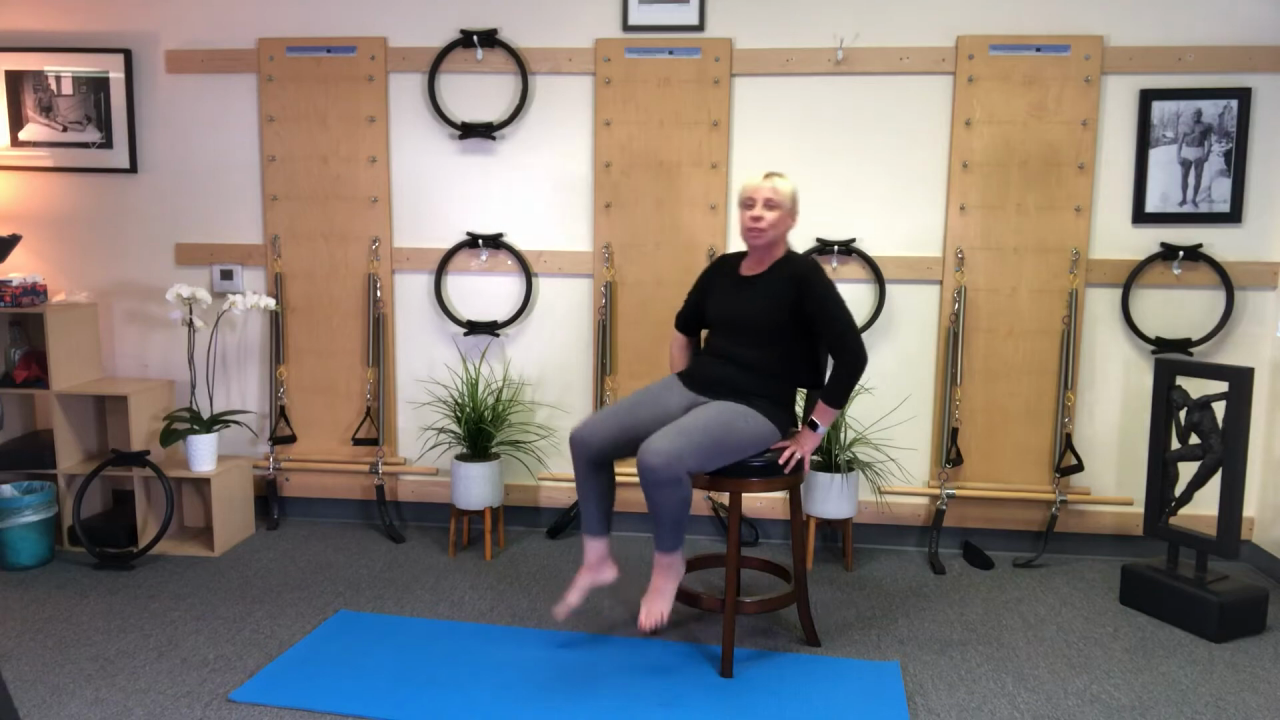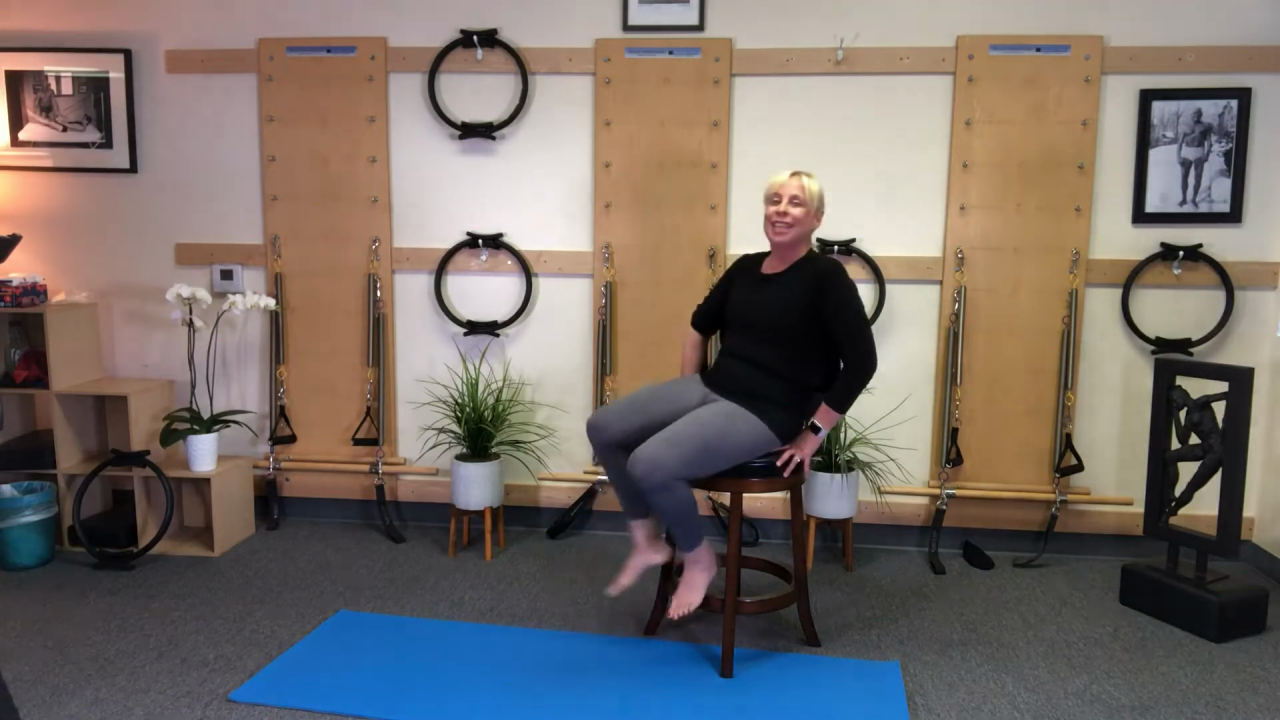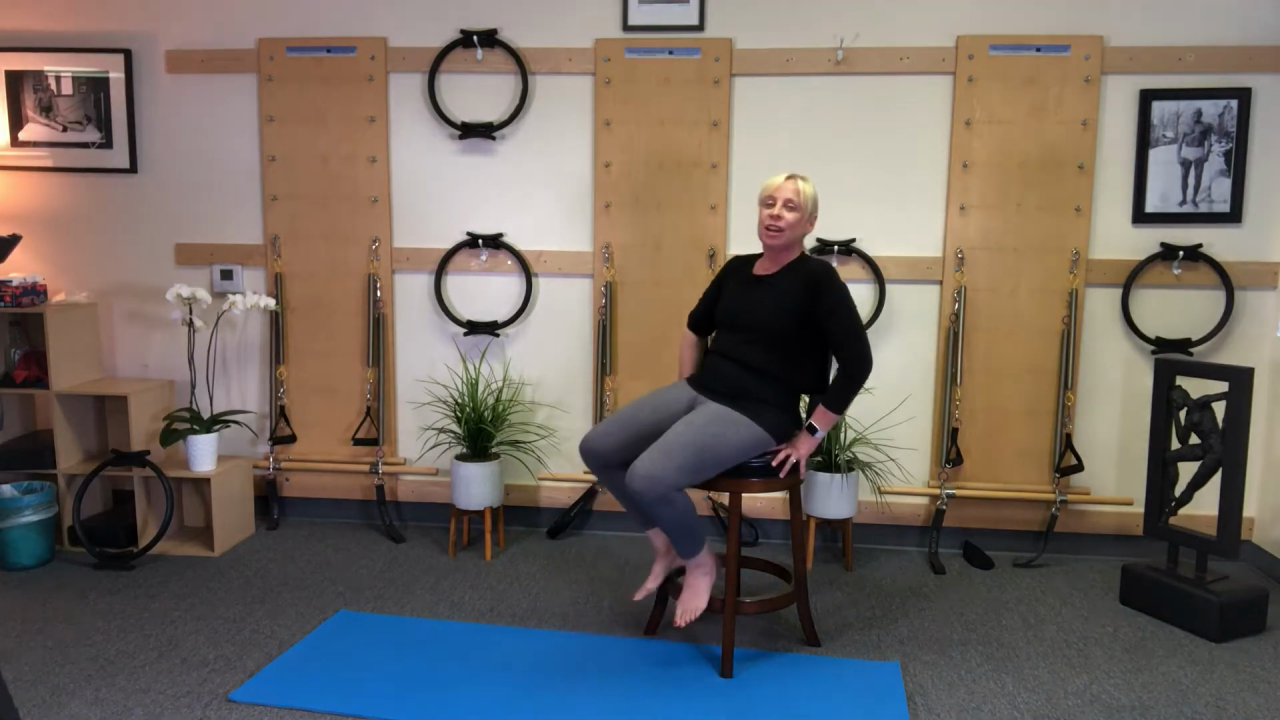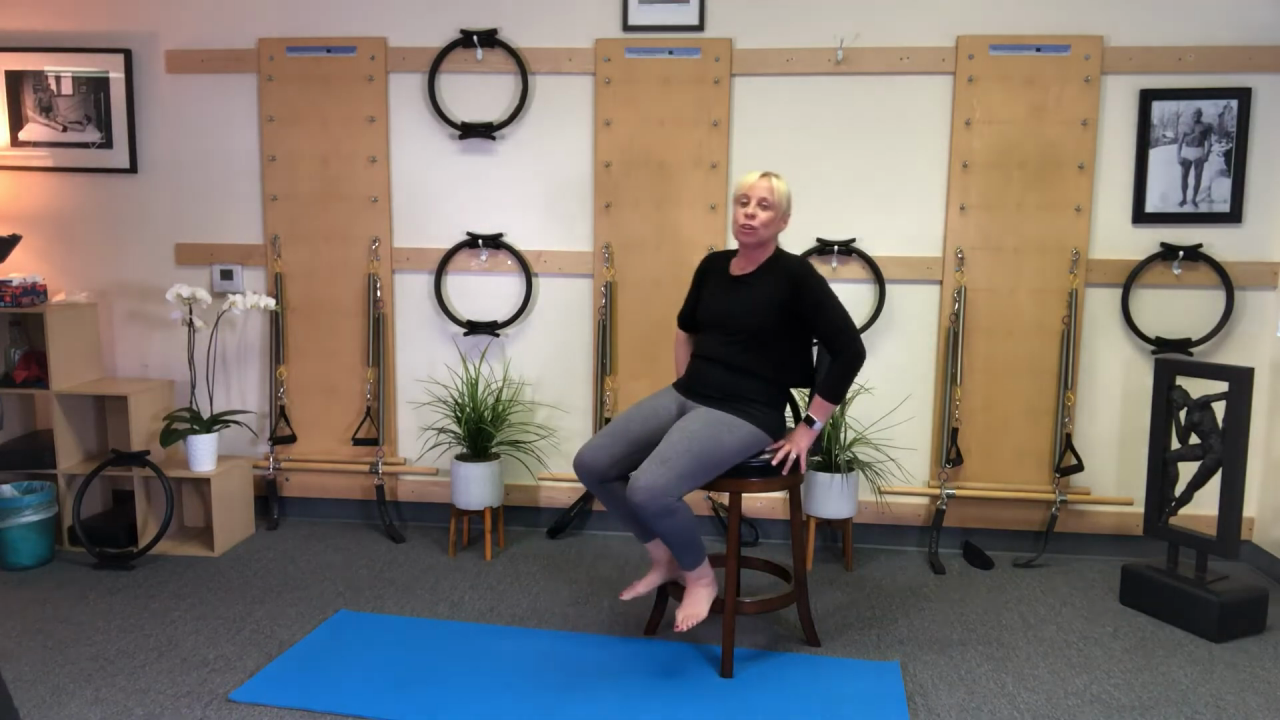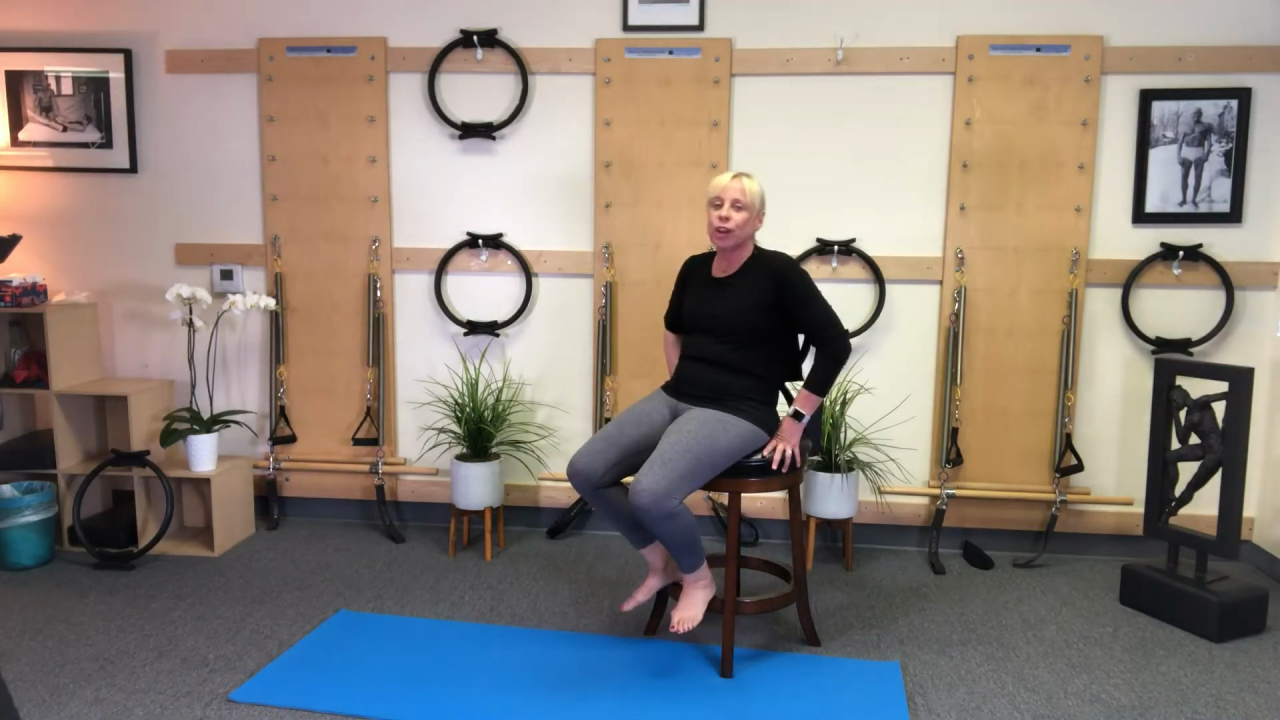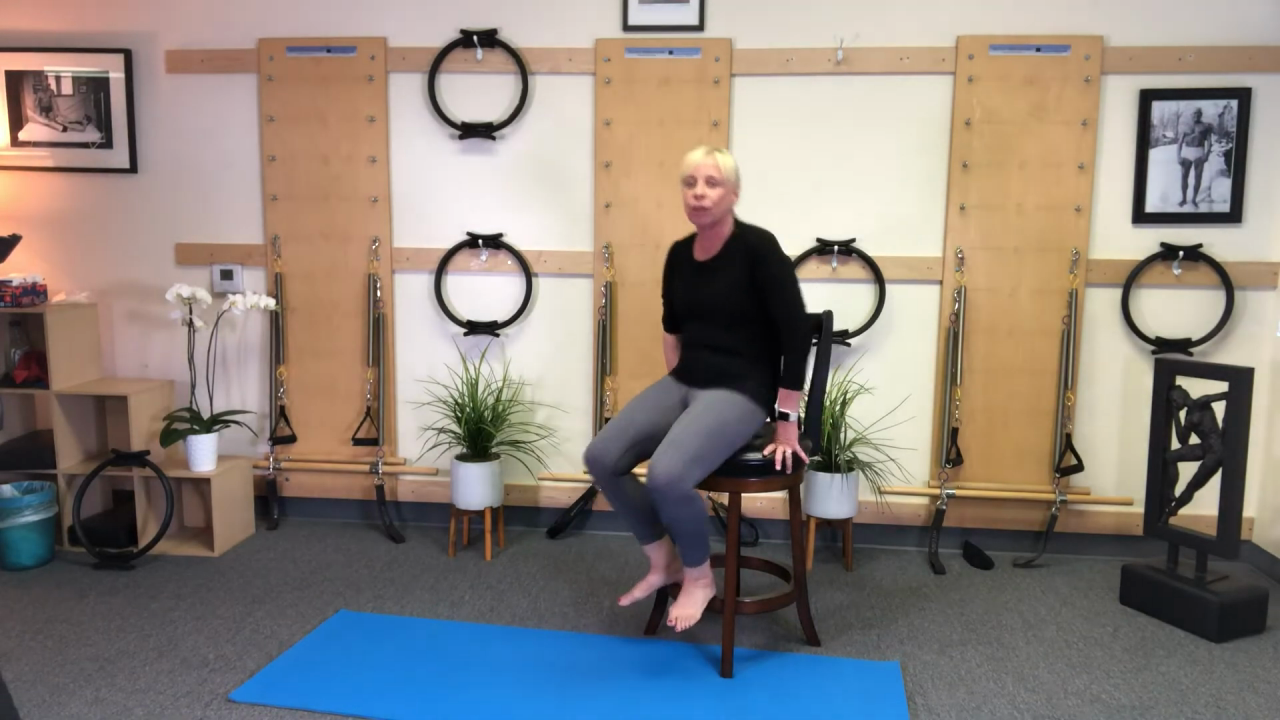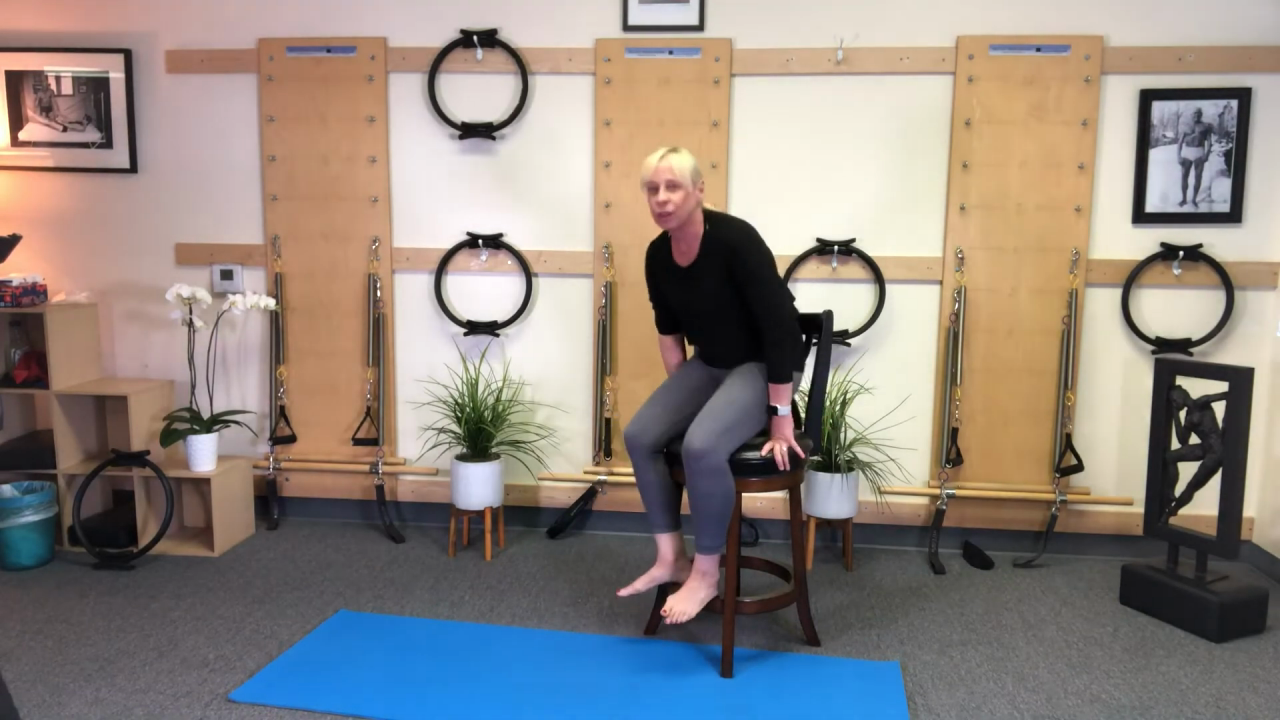
dt=0.3s
person 1, frame 1
left shoulder: (804, 276)
right shoulder: (723, 269)
left elbow: (852, 357)
right elbow: (684, 330)
left wrist: (812, 431)
right wrist: (670, 400)
left hip: (756, 411)
right hip: (693, 389)
left knee: (657, 458)
right knee: (587, 440)
left ankle: (668, 565)
right ankle: (598, 560)
person 1, frame 2
left shoulder: (826, 275)
right shoulder: (745, 268)
left elbow: (862, 361)
right elbow: (699, 327)
left wrist: (814, 433)
right wrist: (683, 399)
left hip: (765, 413)
right hip: (711, 388)
left knee: (649, 464)
right knee: (604, 427)
left ankle: (699, 559)
right ankle: (646, 543)
person 1, frame 3
left shoulder: (818, 278)
right shoulder: (736, 269)
left elbow: (857, 362)
right elbow: (695, 329)
left wrist: (811, 435)
right wrist: (683, 388)
left hip: (754, 413)
right hip: (699, 391)
left knee: (647, 478)
right knee: (596, 450)
left ankle: (701, 566)
right ankle: (668, 547)
person 1, frame 4
left shoulder: (794, 275)
right shoulder: (713, 266)
left elbow: (849, 352)
left wrist: (808, 428)
left hip: (745, 414)
right hip: (686, 396)
left knee: (648, 489)
right knee: (591, 464)
left ankle: (701, 578)
right ankle: (666, 560)
person 1, frame 5
left shoulder: (778, 271)
right shoulder: (694, 269)
left elbow: (834, 344)
left wrist: (795, 421)
left hip: (737, 412)
right hip: (674, 398)
left knee: (651, 494)
right knee: (585, 472)
left ankle: (698, 579)
right ankle: (661, 564)
person 1, frame 6
left shoulder: (757, 247)
right shoulder: (679, 254)
left elbow: (795, 334)
left wrist: (786, 420)
right wrist: (677, 382)
left hip: (741, 391)
right hip: (683, 383)
left knee: (667, 476)
right knee: (601, 458)
left ankle: (699, 577)
right ankle: (664, 562)
person 1, frame 7
left shoulder: (735, 238)
right shoulder: (657, 254)
left elbow: (781, 324)
right elbow: (668, 331)
left wrist: (780, 417)
right wrist: (678, 399)
left hip: (761, 366)
right hip: (709, 365)
left knee: (702, 446)
right knee: (640, 436)
left ankle: (706, 574)
right ankle: (671, 558)
